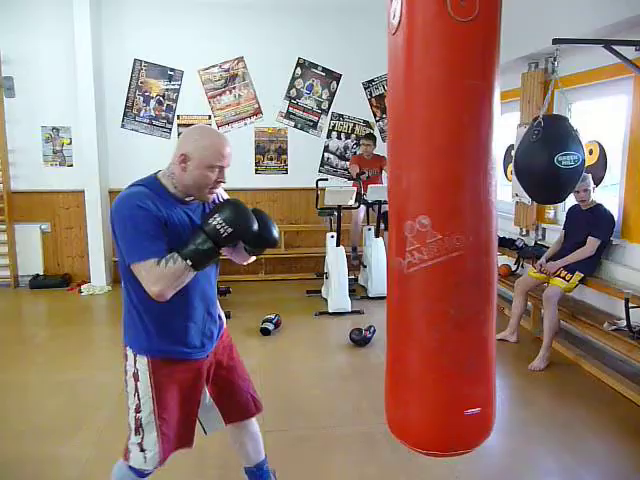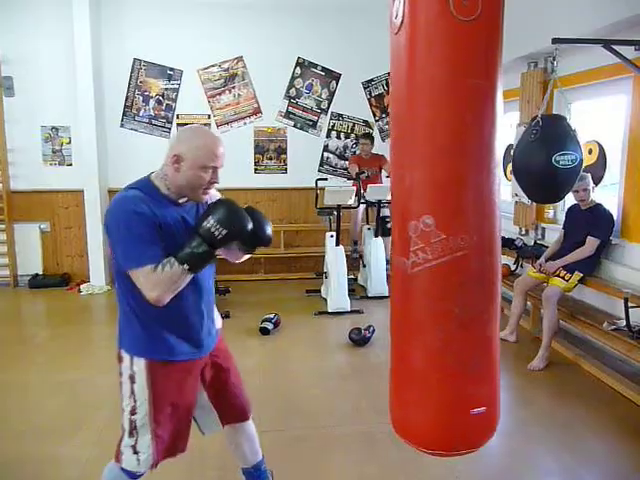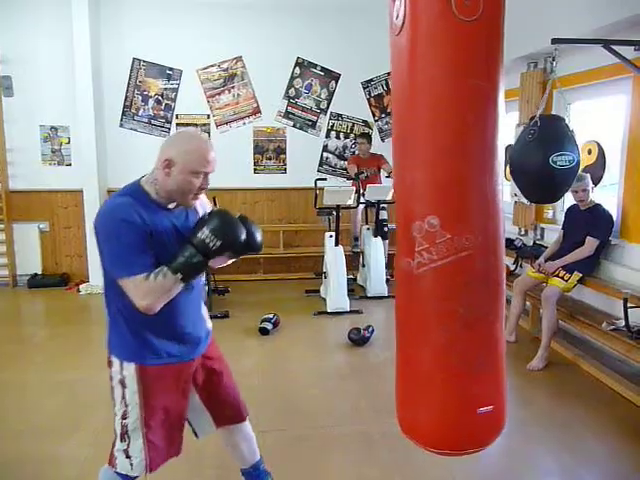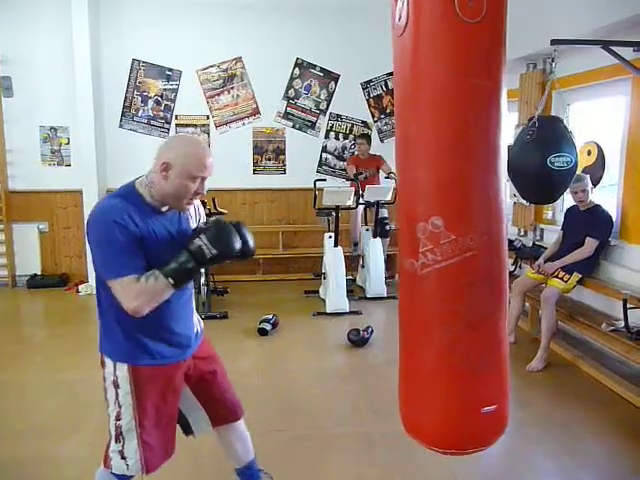
dt=0.1s
person 1, frame 1
left shoulder: (210, 195)
right shoulder: (135, 204)
left elbow: (240, 256)
right elbow: (158, 286)
left wrist: (257, 238)
right wrist: (208, 240)
left hip: (212, 337)
right hip: (159, 352)
left knee: (243, 412)
person 1, frame 2
left shoulder: (203, 196)
right shoulder: (130, 208)
left elbow: (233, 254)
right elbow: (156, 291)
left wrist: (250, 237)
right wrist: (203, 242)
left hip: (207, 339)
right hip: (155, 354)
left knee: (237, 414)
person 1, frame 3
left shoulder: (192, 201)
right shoulder: (120, 215)
left elbow: (215, 260)
right elbow: (146, 299)
left wrist: (231, 243)
right wrist: (197, 253)
left hip: (198, 341)
right hip: (146, 358)
left knee: (233, 416)
person 1, frame 4
left shoulder: (183, 204)
right shoulder: (112, 216)
left elbow: (205, 255)
right elbow: (136, 302)
left wrist: (227, 246)
right wrist: (192, 258)
left hip: (190, 342)
right hip: (138, 358)
left knee: (228, 416)
person 2, frame 1
left shoulder: (603, 216)
right shoulder: (572, 211)
left elbow: (590, 250)
left wrist: (557, 264)
right wrist: (544, 258)
left hip: (579, 265)
right hip: (557, 260)
left knee: (549, 295)
right knee: (520, 284)
left ankle: (544, 354)
right ankle: (511, 332)
person 2, frame 2
left shoulder: (603, 215)
right shoulder: (572, 210)
left elbow: (589, 250)
left wrist: (557, 263)
right wrist: (544, 258)
left hip: (579, 264)
right hip: (557, 260)
left knee: (549, 295)
right knee: (520, 284)
left ankle: (544, 353)
right ankle: (511, 331)
person 2, frame 3
left shoulder: (602, 216)
right shoulder: (571, 211)
left elbow: (589, 250)
left wrist: (557, 264)
right wrist: (543, 258)
left hip: (578, 265)
right hip: (556, 260)
left knee: (548, 295)
right knee: (519, 284)
left ankle: (543, 353)
right ankle: (510, 332)
person 2, frame 4
left shoulder: (602, 216)
right shoulder: (571, 211)
left elbow: (588, 250)
left wrist: (557, 264)
right wrist: (543, 258)
left hip: (577, 265)
right hip: (556, 261)
left knee: (548, 296)
right knee: (518, 285)
left ankle: (543, 354)
right ankle: (510, 332)
person 3, frame 1
left shoulder: (380, 159)
right shoulder: (355, 159)
left elbow: (389, 170)
right elbow: (354, 170)
right wrist: (358, 174)
left knee: (388, 217)
right knee: (357, 219)
right ankle: (354, 250)
person 3, frame 2
left shoulder: (380, 158)
right shoulder: (354, 159)
left elbow: (389, 169)
right elbow: (353, 170)
right wrist: (358, 174)
right knee: (357, 212)
left ankle: (387, 261)
right ankle: (355, 244)
person 3, frame 3
left shoulder: (378, 158)
right shoulder: (353, 159)
left elbow: (388, 168)
right elbow: (352, 170)
left wrist: (392, 174)
right wrist: (357, 174)
right hip: (360, 193)
right knee: (357, 208)
right ankle: (356, 240)
person 3, frame 4
left shoulder: (377, 159)
right shoulder: (352, 160)
left elbow: (387, 169)
right elbow: (351, 171)
left wrist: (391, 174)
right wrist: (356, 175)
right knee: (356, 211)
right ankle: (355, 244)
